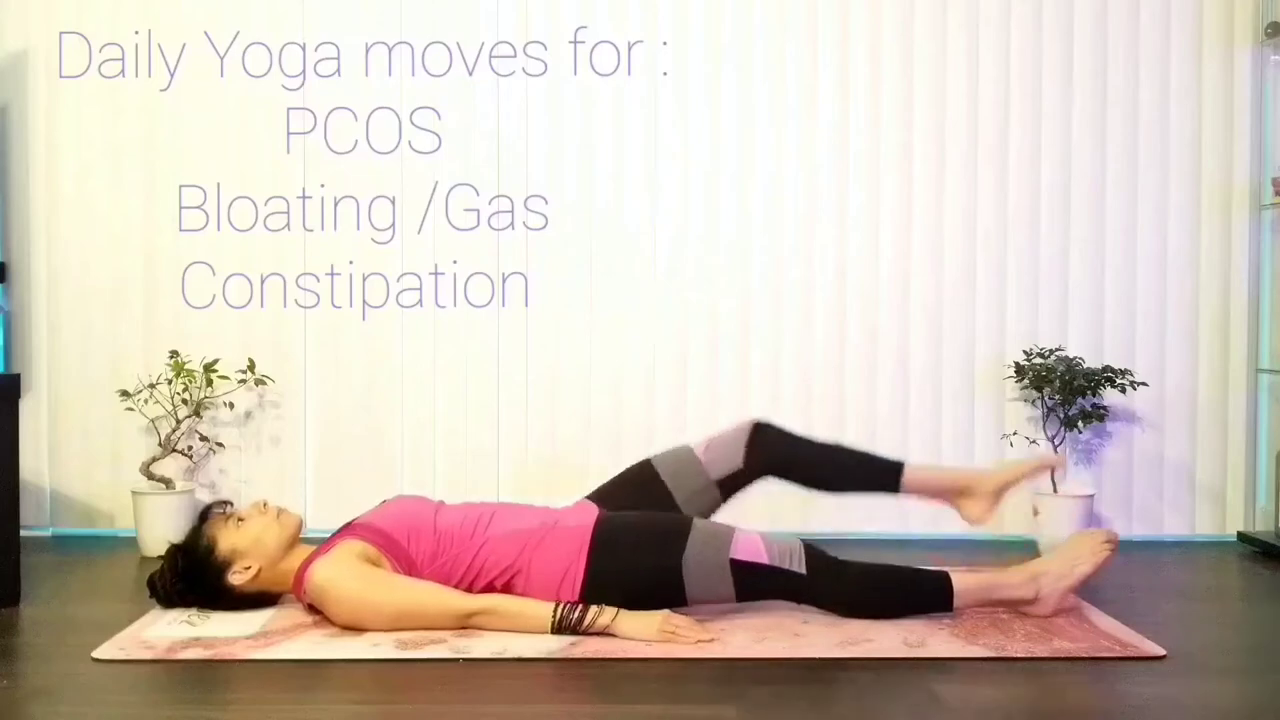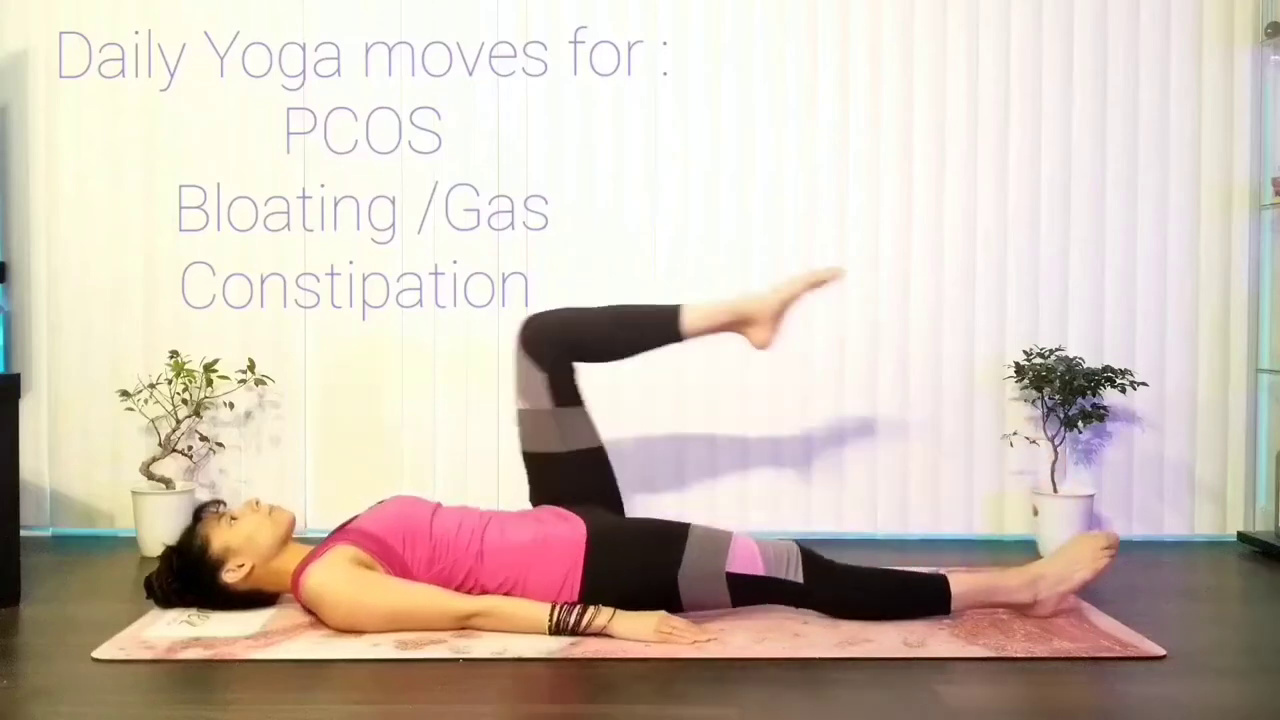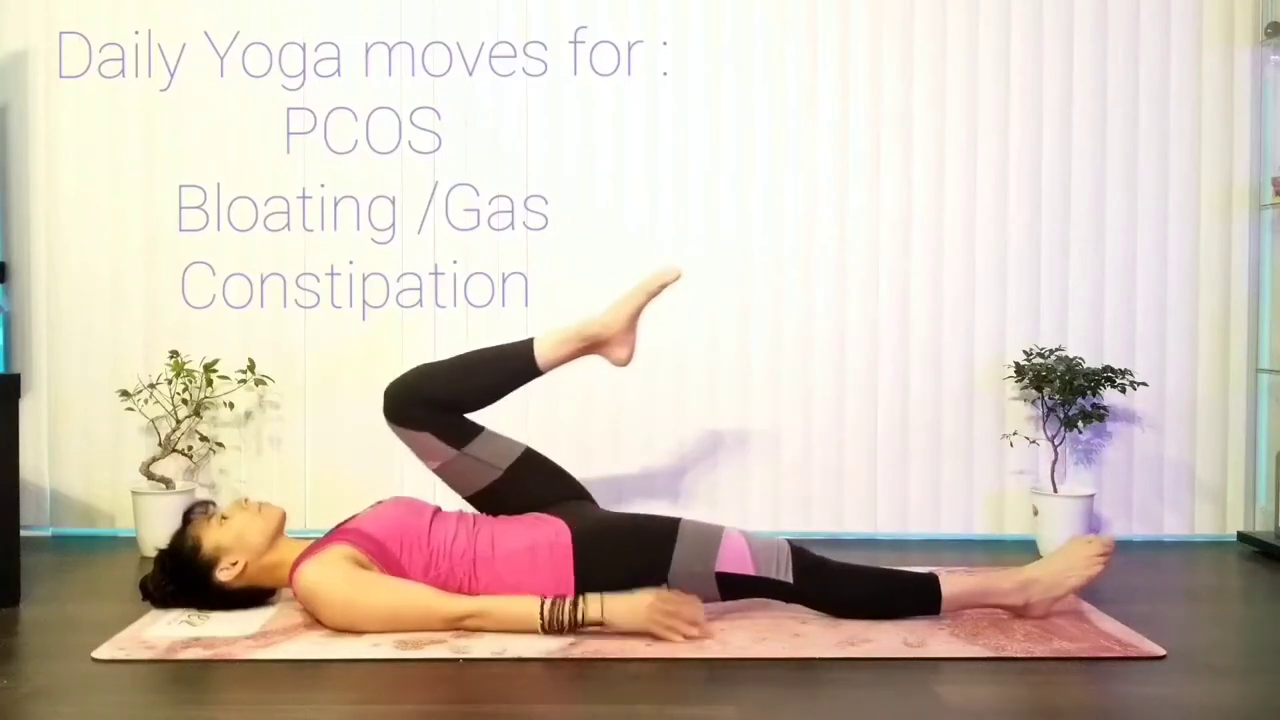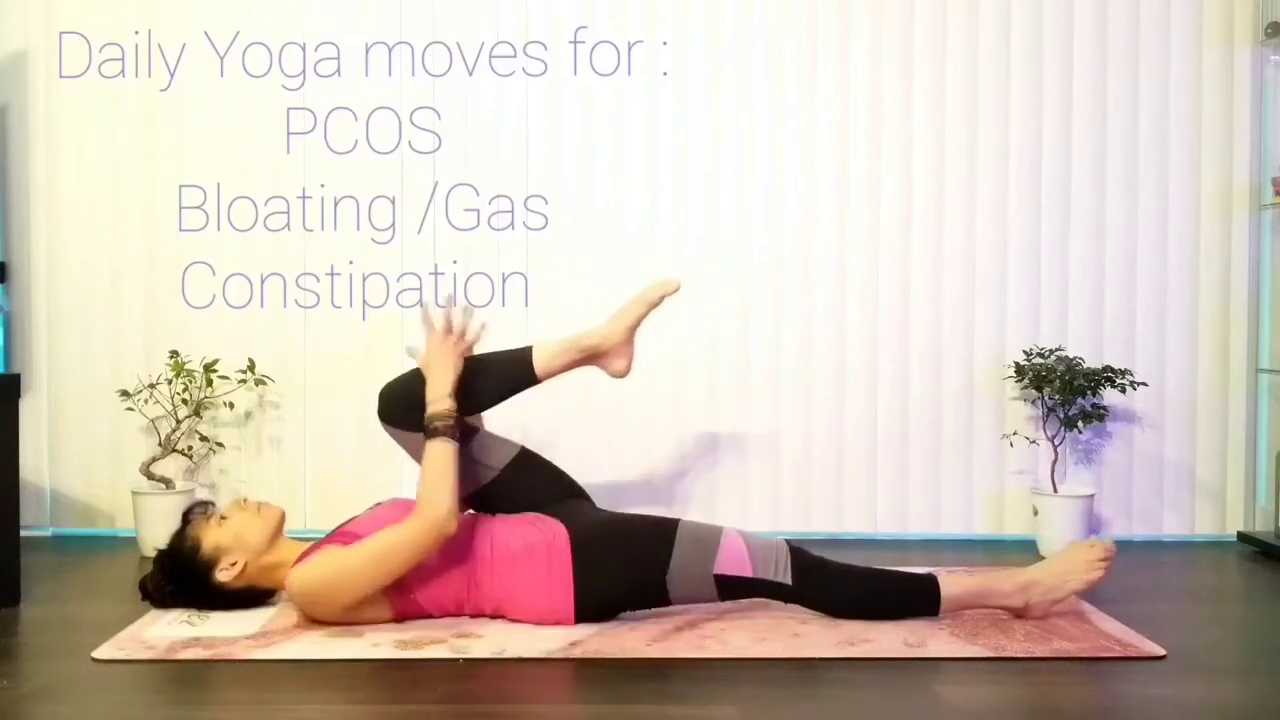
dt=0.4s
person 1, frame 1
left shoulder: (337, 548)
right shoulder: (331, 585)
right elbow: (469, 607)
right wrist: (615, 623)
left hip: (576, 527)
right hip: (584, 565)
left knee: (748, 445)
right knee: (808, 572)
left ankle: (953, 484)
right ankle: (1021, 583)
person 1, frame 2
left shoulder: (334, 551)
right shoulder: (328, 589)
right elbow: (469, 610)
right wrist: (611, 622)
left hip: (564, 528)
right hip: (581, 566)
left knee: (547, 339)
right knee: (802, 578)
left ankle: (738, 314)
right ankle: (1019, 585)
person 1, frame 3
left shoulder: (327, 554)
right shoulder: (321, 587)
right elbow: (464, 613)
right wrist: (604, 610)
left hip: (553, 529)
right hip: (572, 563)
left knee: (414, 399)
right knee: (793, 574)
left ankle: (587, 337)
right ankle: (1008, 585)
person 1, frame 4
left shoulder: (324, 557)
right shoulder: (315, 589)
left elbow: (435, 510)
right elbow: (441, 520)
left wrist: (434, 391)
right wrist: (444, 395)
left hip: (551, 530)
right hip: (569, 575)
left knee: (402, 403)
right knee: (789, 574)
left ankle: (585, 348)
right ankle: (1009, 588)
